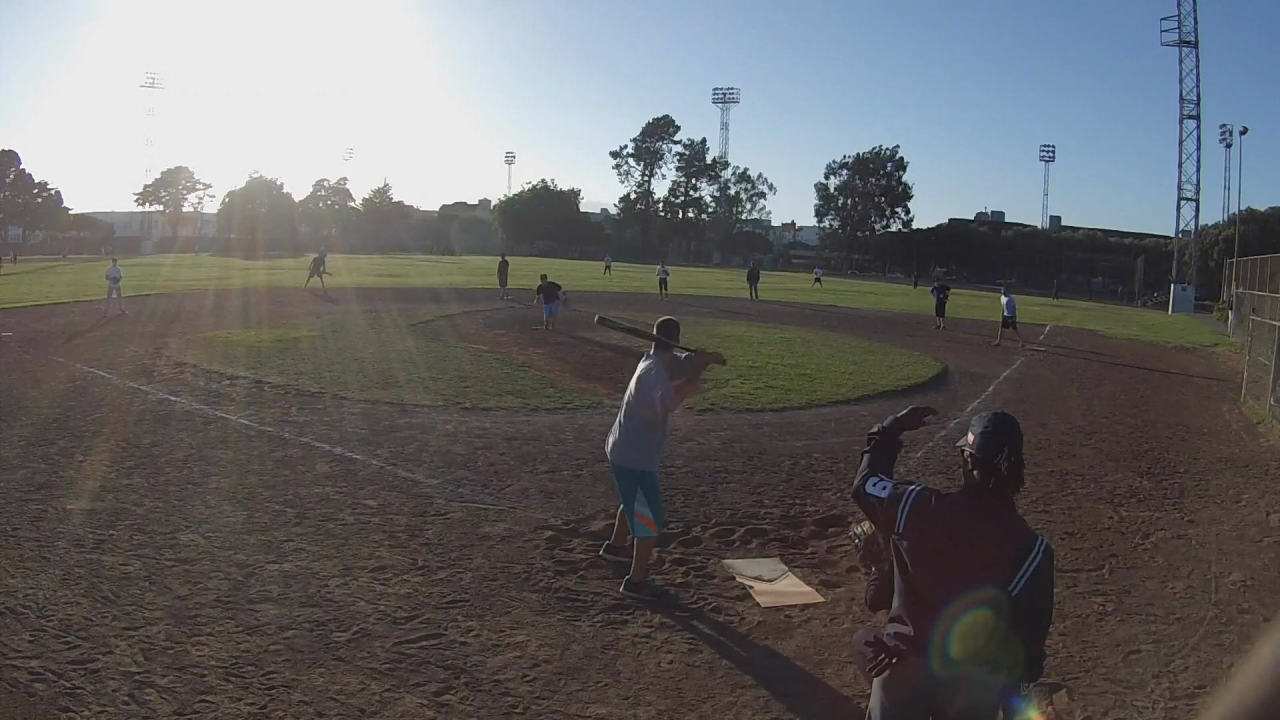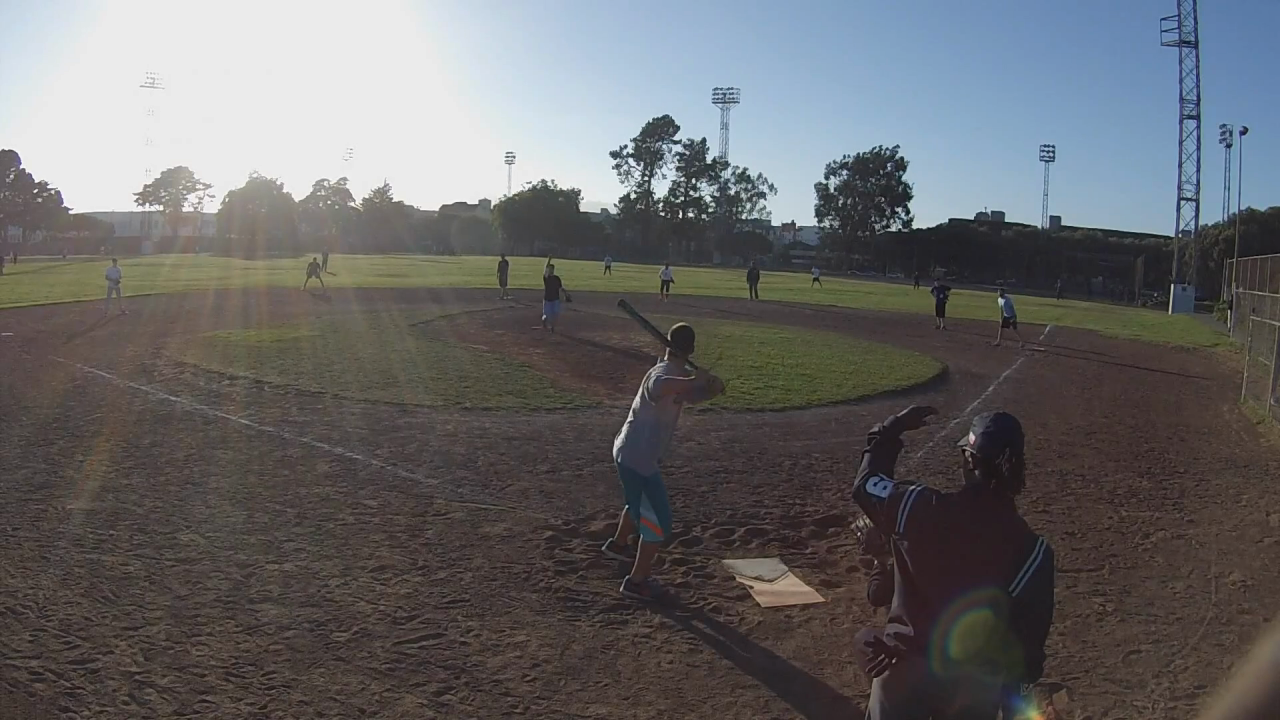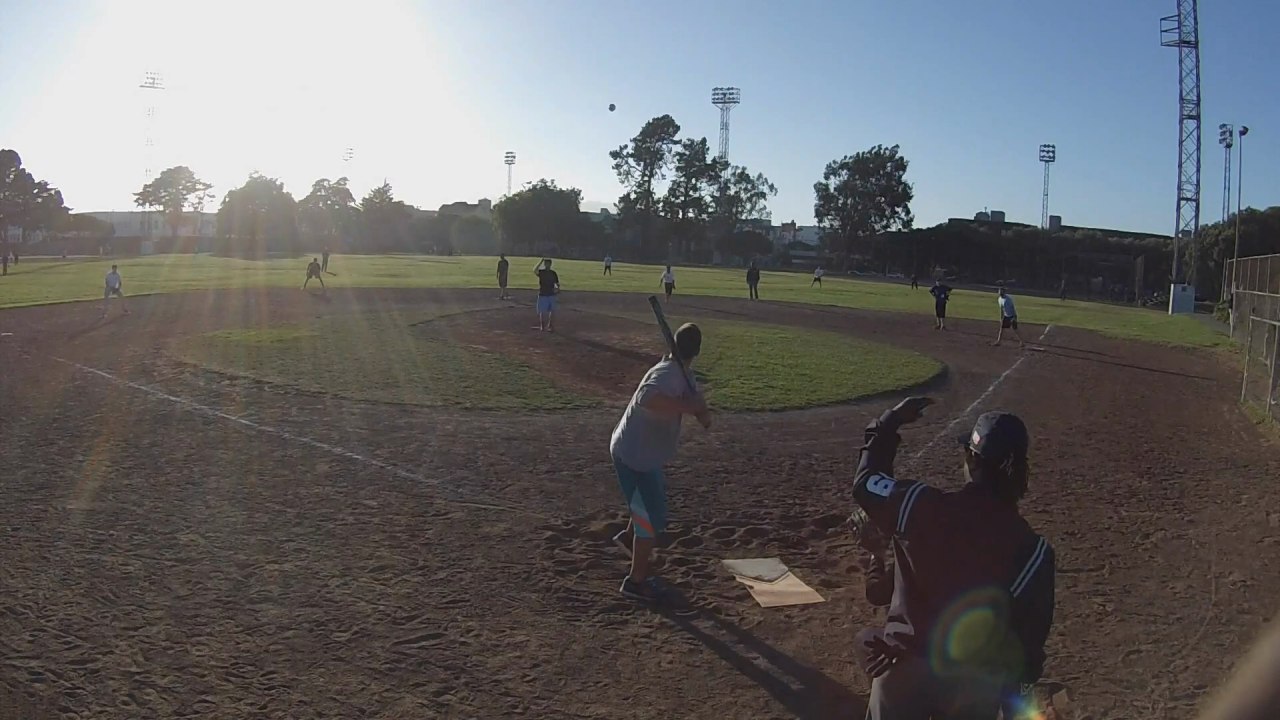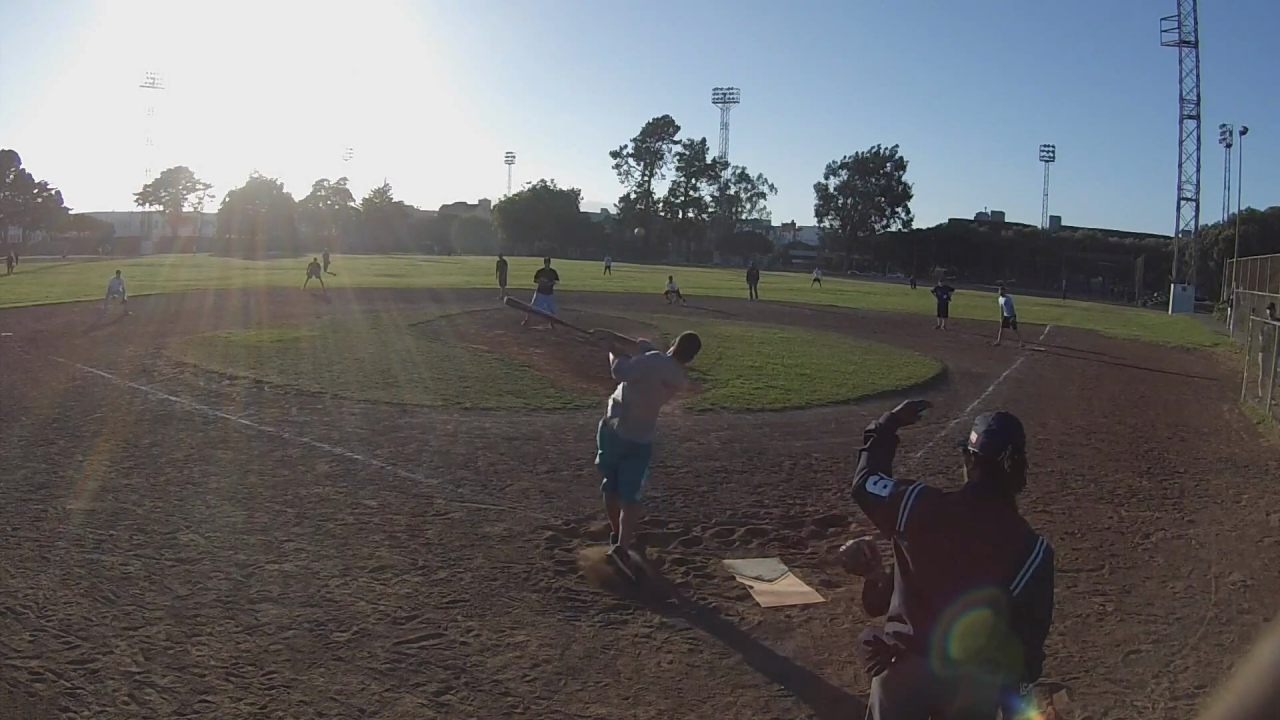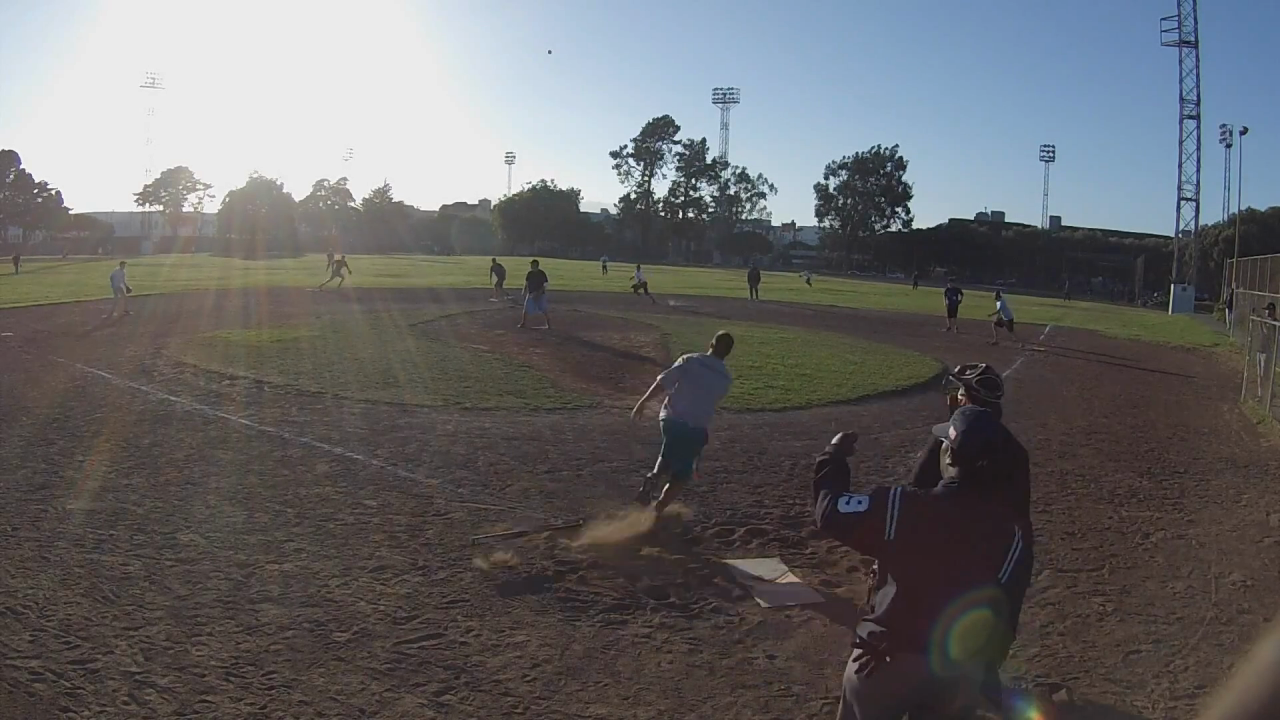
dt=0.7s
person 1, frame 1
left shoulder: (918, 509)
right shoulder: (1031, 550)
left elbow: (866, 485)
right elbow: (1030, 635)
left wrist: (890, 430)
right wrist: (1015, 687)
left hip: (906, 671)
right hip: (977, 684)
person 1, frame 2
left shoulder: (920, 510)
right shoulder: (1031, 551)
left elbow: (866, 484)
right elbow: (1030, 635)
left wrist: (891, 429)
right wrist: (1017, 690)
left hip: (906, 671)
right hip: (977, 684)
person 1, frame 3
left shoulder: (920, 508)
right shoulder: (1031, 550)
left elbow: (866, 482)
right elbow: (1031, 633)
left wrist: (888, 423)
right wrist: (1017, 687)
left hip: (906, 671)
right hip: (977, 684)
person 1, frame 4
left shoulder: (920, 507)
right shoulder: (1030, 550)
left elbow: (864, 482)
right elbow: (1029, 632)
left wrist: (887, 425)
right wrist: (1016, 690)
left hip: (905, 669)
right hip: (975, 682)
person 1, frame 5
left shoulder: (900, 509)
right shoulder: (1008, 536)
left elbow: (832, 514)
right elbow: (1001, 617)
left wrist: (833, 458)
right wrist: (978, 666)
left hip: (886, 663)
right hip: (958, 671)
person 2, frame 1
left shoulder: (666, 362)
right shoulder: (654, 372)
left elbow: (692, 365)
right elbow: (667, 404)
left wrist: (706, 358)
right wrist: (698, 368)
left hip: (625, 449)
right hip: (634, 455)
left knee: (633, 503)
right knee: (650, 518)
left ankle: (615, 545)
right ankle: (636, 581)
person 2, frame 2
left shoulder: (679, 374)
right shoulder: (663, 373)
left elbow: (705, 393)
right elbow: (657, 390)
left wrist: (712, 383)
right wrist: (696, 379)
left hip: (635, 452)
right hip: (638, 457)
left knee: (638, 504)
right knee: (658, 521)
left ankle: (618, 543)
right ankle: (637, 581)
person 2, frame 3
left shoulder: (682, 373)
right shoulder: (666, 374)
left elbow: (695, 400)
right elbow: (646, 398)
left wrist: (700, 410)
right wrist: (687, 406)
left hip: (644, 450)
right hip: (634, 454)
left knee: (655, 497)
right knee: (651, 518)
left ankle: (630, 536)
right ankle: (636, 581)
person 2, frame 4
left shoulder: (652, 360)
right shoulder: (680, 380)
left elbow: (619, 370)
left wrist: (610, 347)
right wrist: (609, 337)
left hip: (611, 430)
right hip: (639, 440)
left knee: (611, 484)
right knee: (631, 496)
left ankle: (619, 532)
right ankle: (623, 546)
person 2, frame 5
left shoulder: (688, 360)
right shoulder: (725, 379)
left elbow: (664, 380)
left wrist: (642, 402)
left hip: (671, 420)
right hip: (696, 429)
left knee: (668, 460)
right knee: (681, 477)
left ankle: (653, 479)
right ankle: (656, 512)
